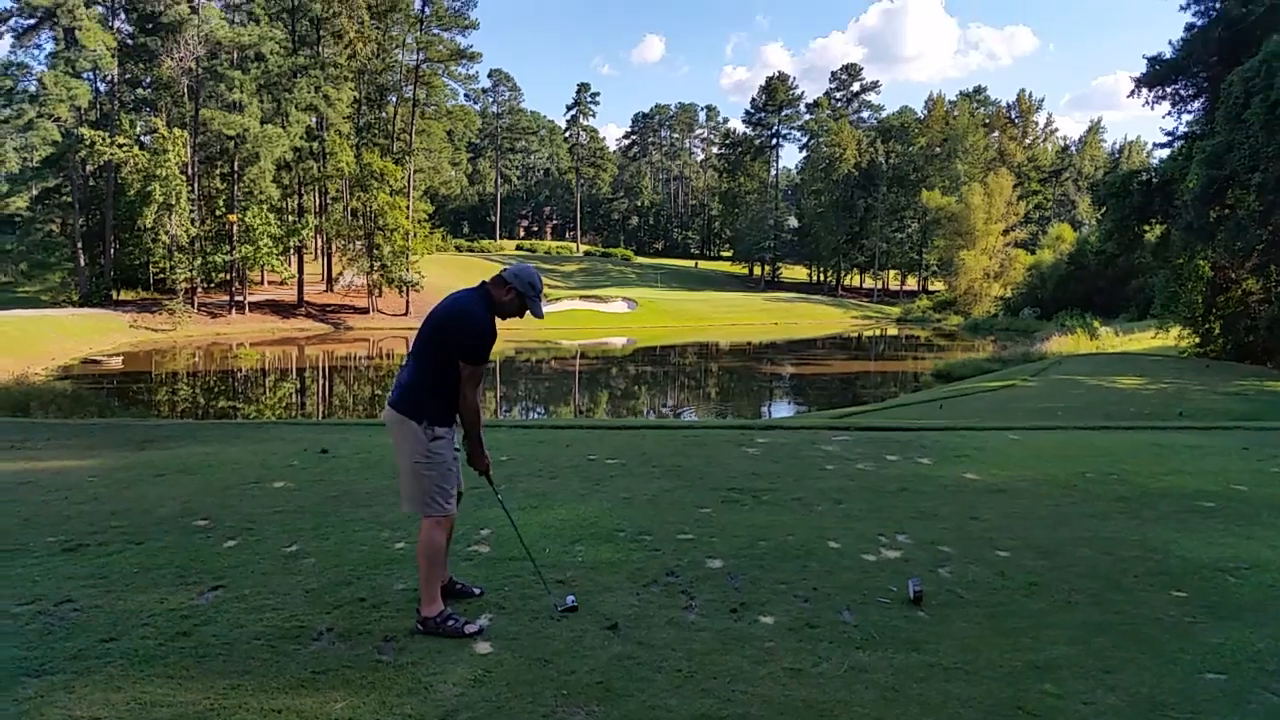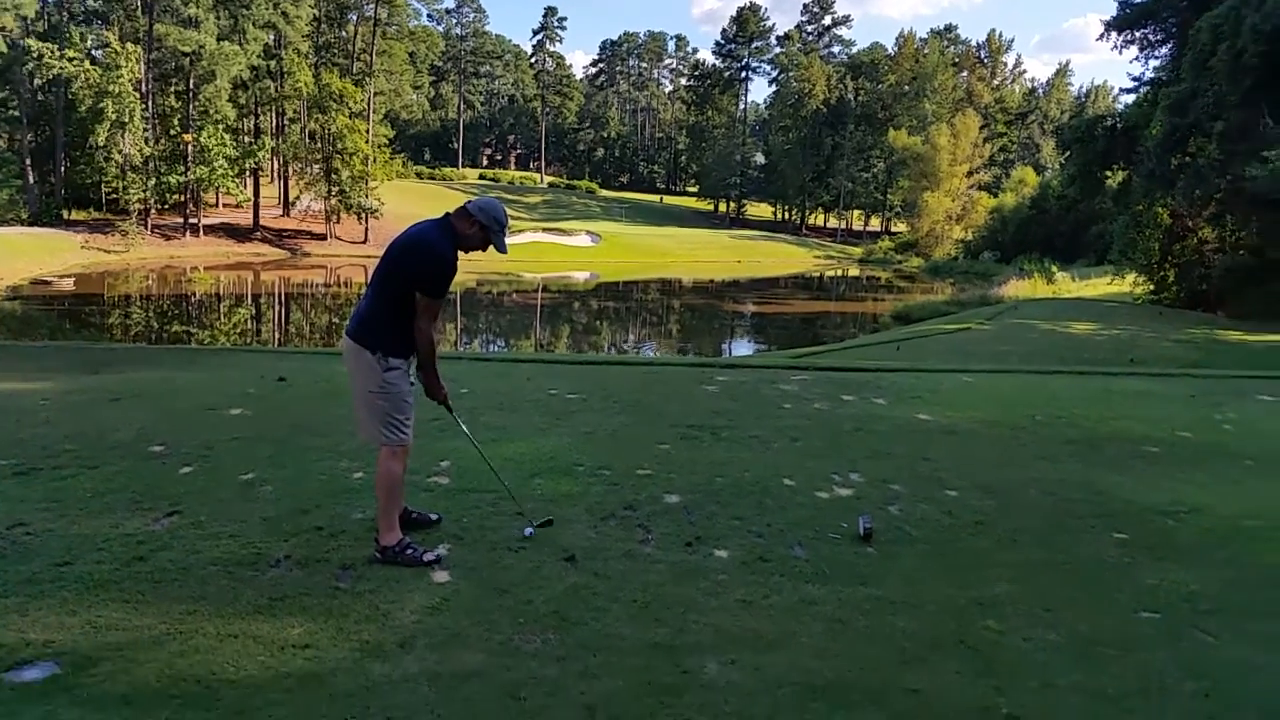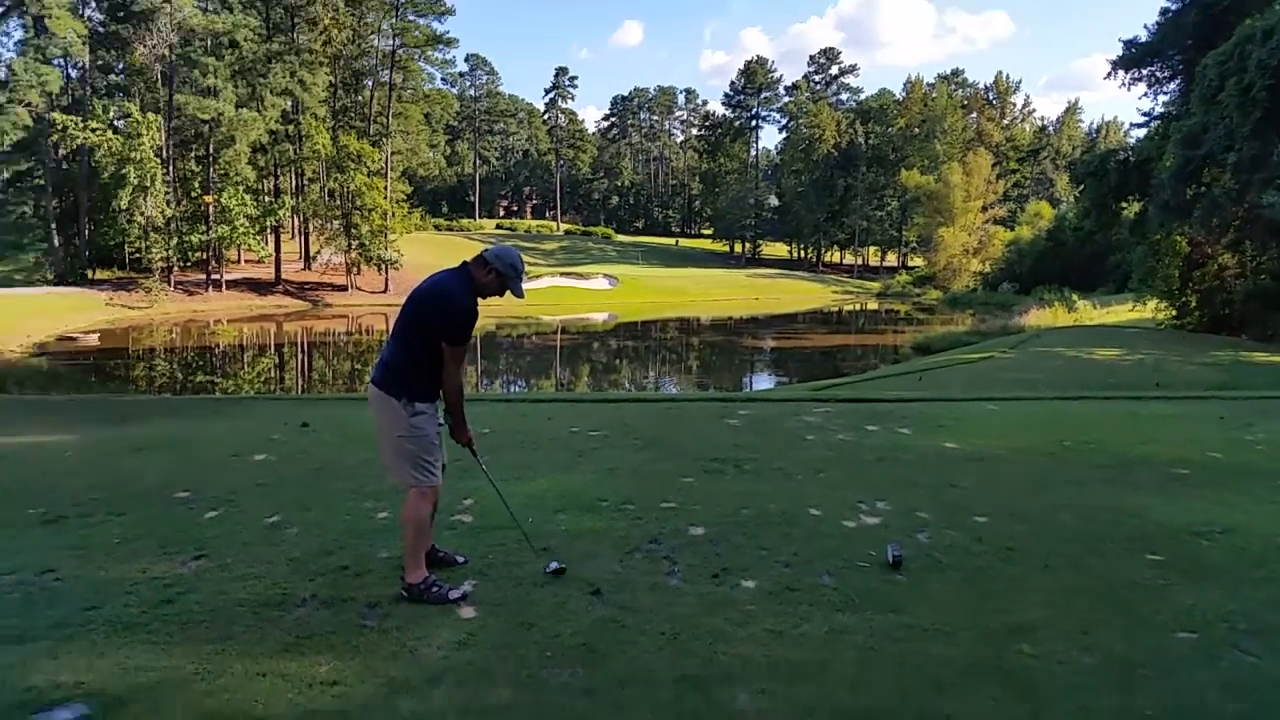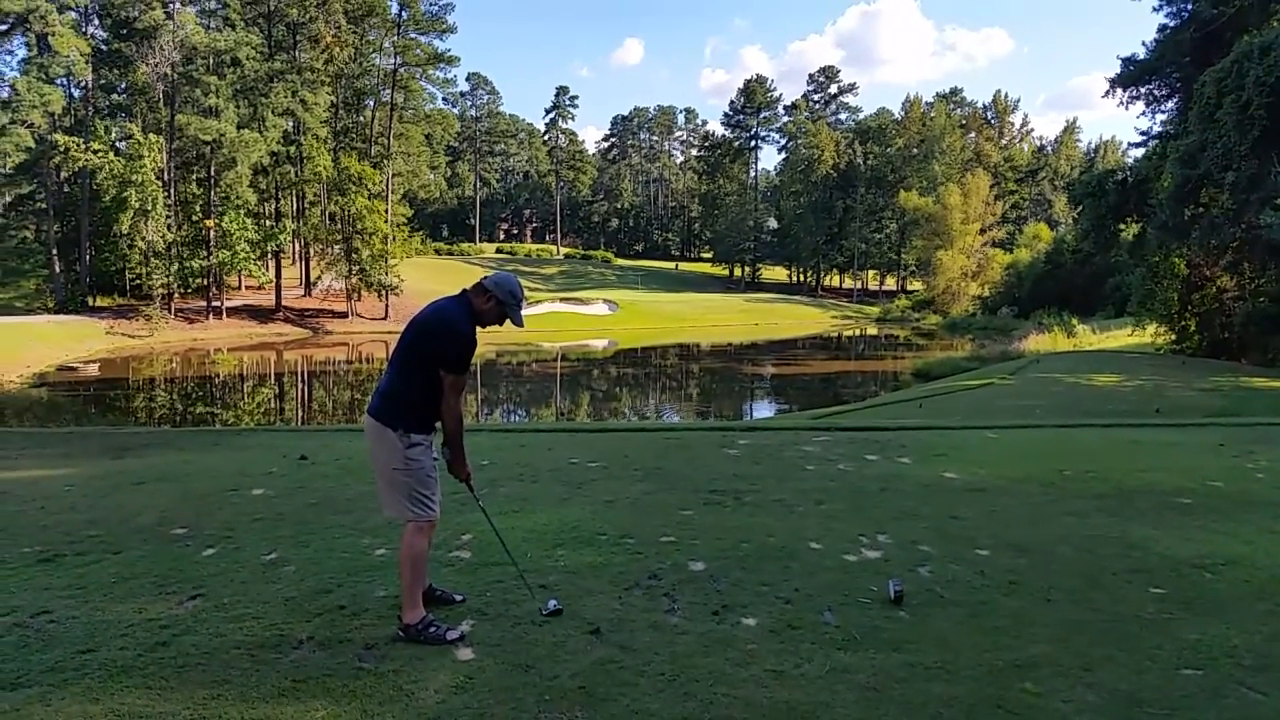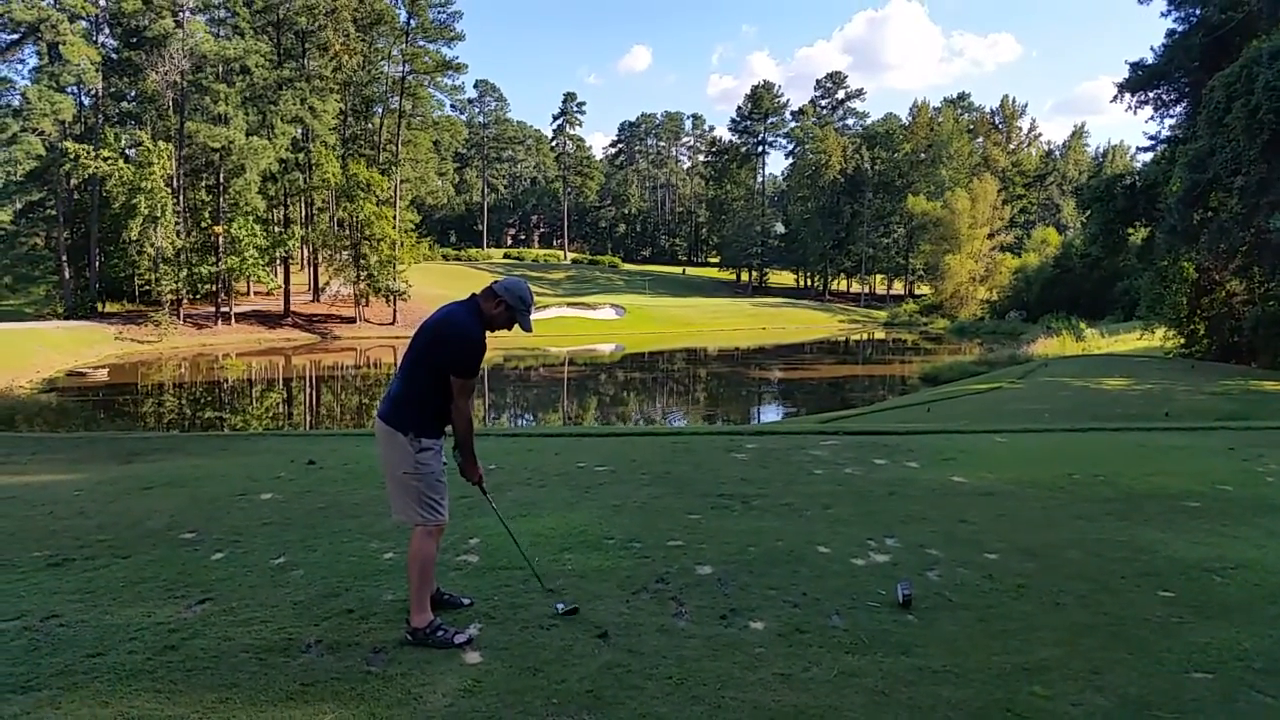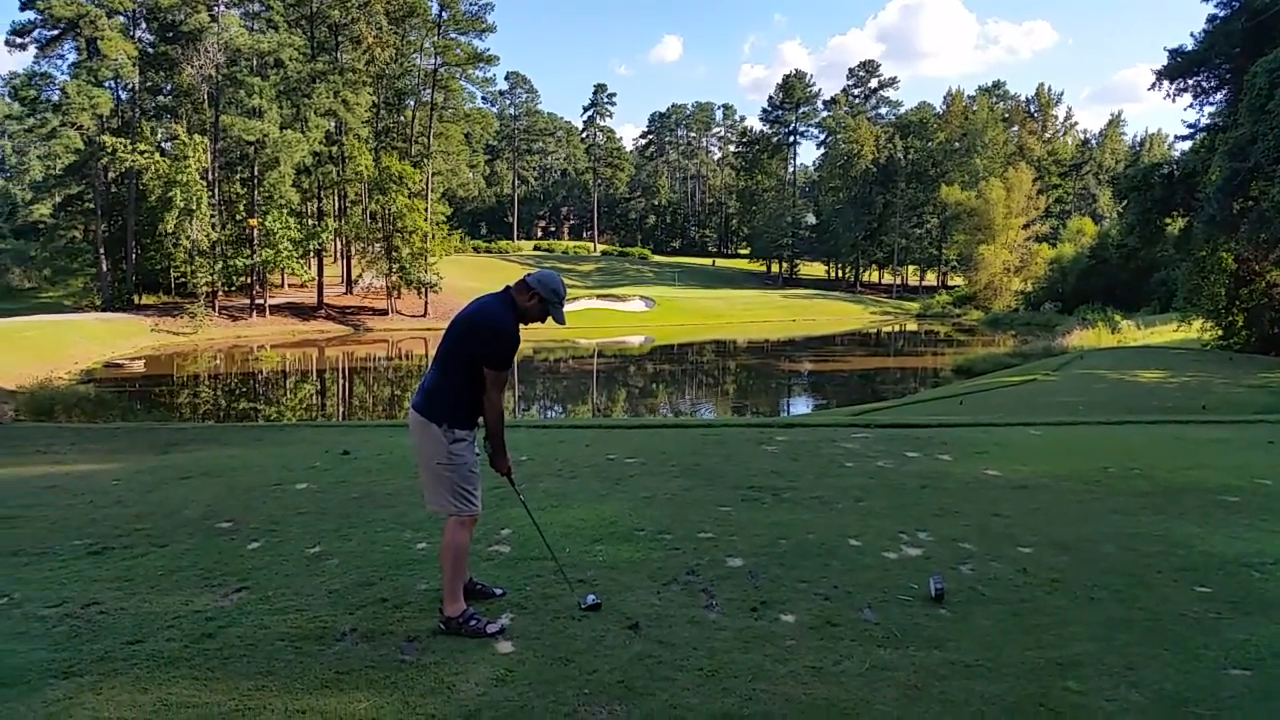
dt=0.7s
person 1, frame 1
left shoulder: (471, 304)
right shoulder: (476, 320)
left elbow: (470, 383)
right elbow: (468, 390)
left wrist: (473, 440)
right wrist: (477, 448)
left hip: (423, 413)
right hip: (420, 419)
left knee: (447, 501)
right knee: (437, 513)
left ankle: (440, 580)
right ankle: (431, 611)
person 1, frame 2
left shoulder: (433, 234)
right shoulder: (438, 251)
right elbow: (423, 323)
left wrist: (426, 370)
right wrist: (431, 378)
left hip: (378, 343)
right hip: (378, 350)
left knee: (399, 437)
right knee: (395, 444)
left ankle: (396, 510)
right ankle: (389, 539)
person 1, frame 3
left shoulder: (451, 282)
right shoulder: (458, 299)
right elbow: (451, 371)
left wrist: (452, 416)
right wrist: (459, 424)
left hip: (407, 389)
right hip: (404, 396)
left knee: (429, 477)
right knee: (423, 485)
left ankle: (423, 550)
right ankle: (415, 578)
person 1, frame 4
left shoulder: (450, 310)
right shoulder: (458, 327)
right elbow: (449, 402)
left wrist: (450, 449)
right wrist: (458, 458)
left hip: (401, 420)
right hip: (400, 427)
left knee: (424, 513)
right knee: (420, 519)
left ankle: (420, 588)
right ankle: (413, 618)
person 1, frame 5
left shoulder: (459, 315)
right shoulder: (467, 332)
right elbow: (460, 404)
left wrist: (462, 452)
right wrist: (469, 461)
left hip: (410, 424)
right hip: (410, 431)
left knee: (430, 519)
right knee: (429, 523)
left ankle: (428, 591)
right ankle: (420, 621)
person 1, frame 6
left shoulder: (492, 307)
right shoulder: (501, 324)
right elbow: (492, 397)
left wrist: (492, 444)
right wrist: (499, 452)
left hip: (443, 415)
right hip: (444, 422)
left knee: (463, 509)
right knee: (462, 514)
left ankle: (460, 581)
right ankle: (453, 610)
